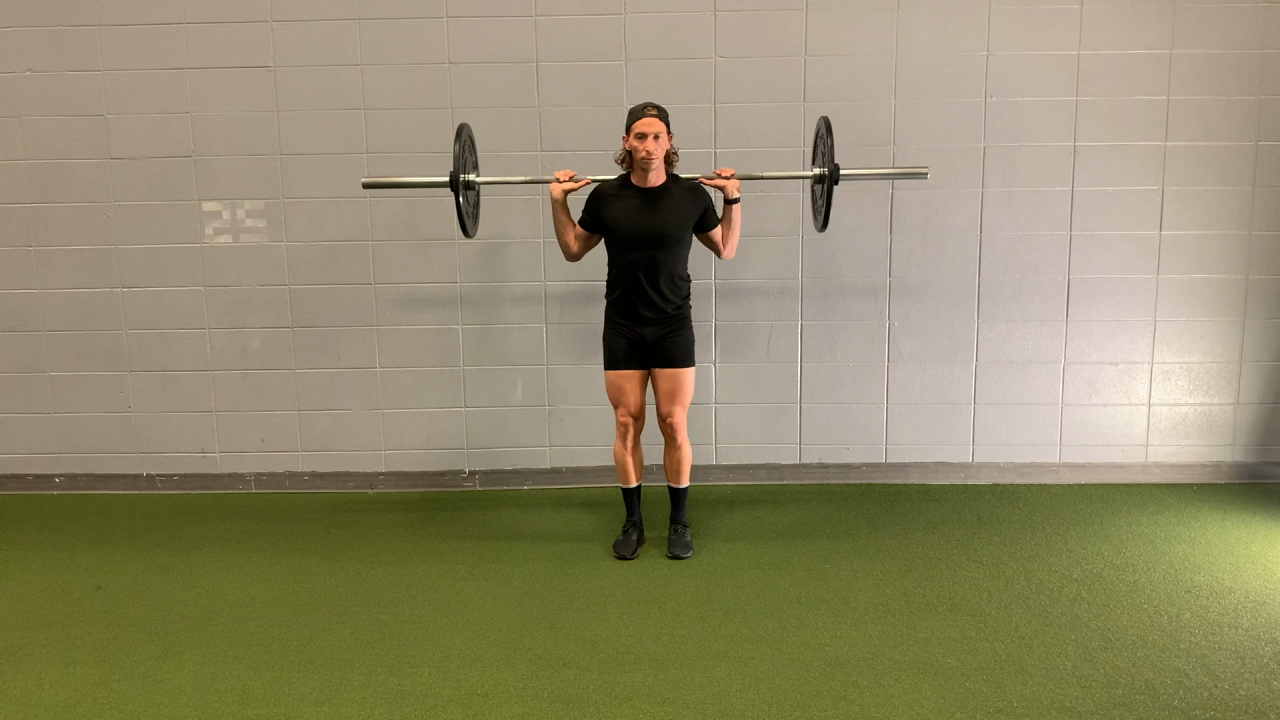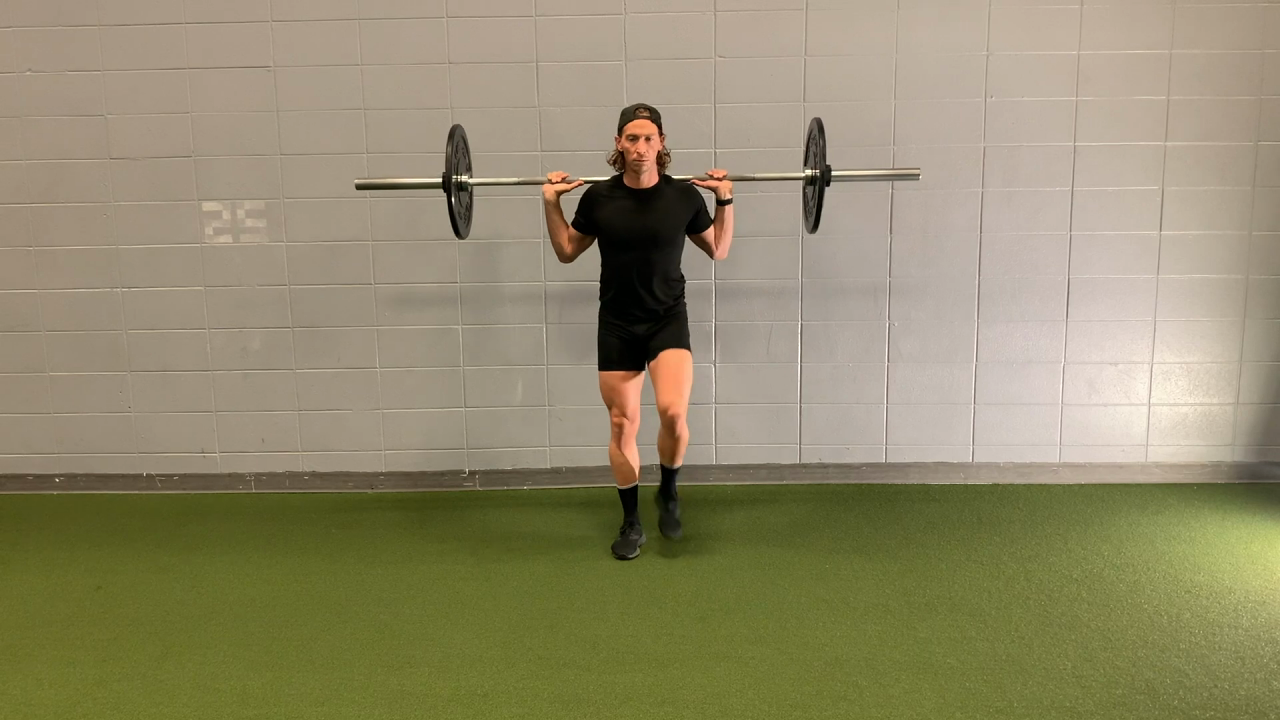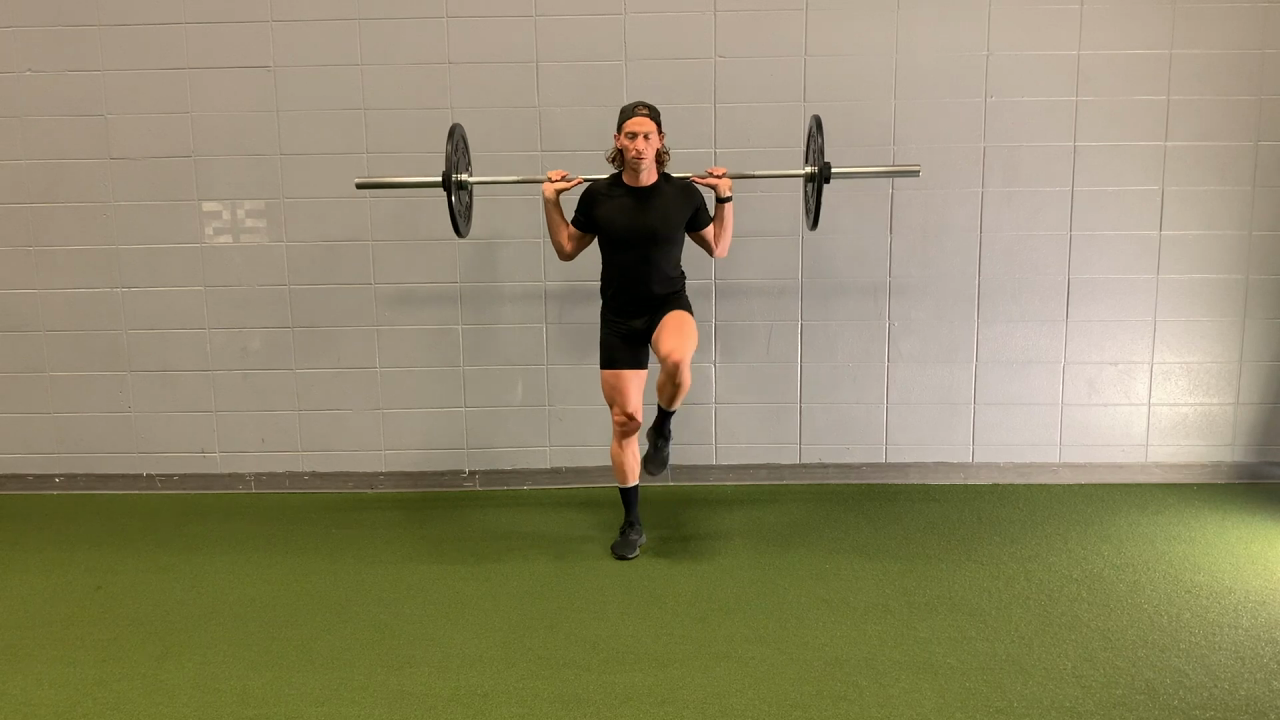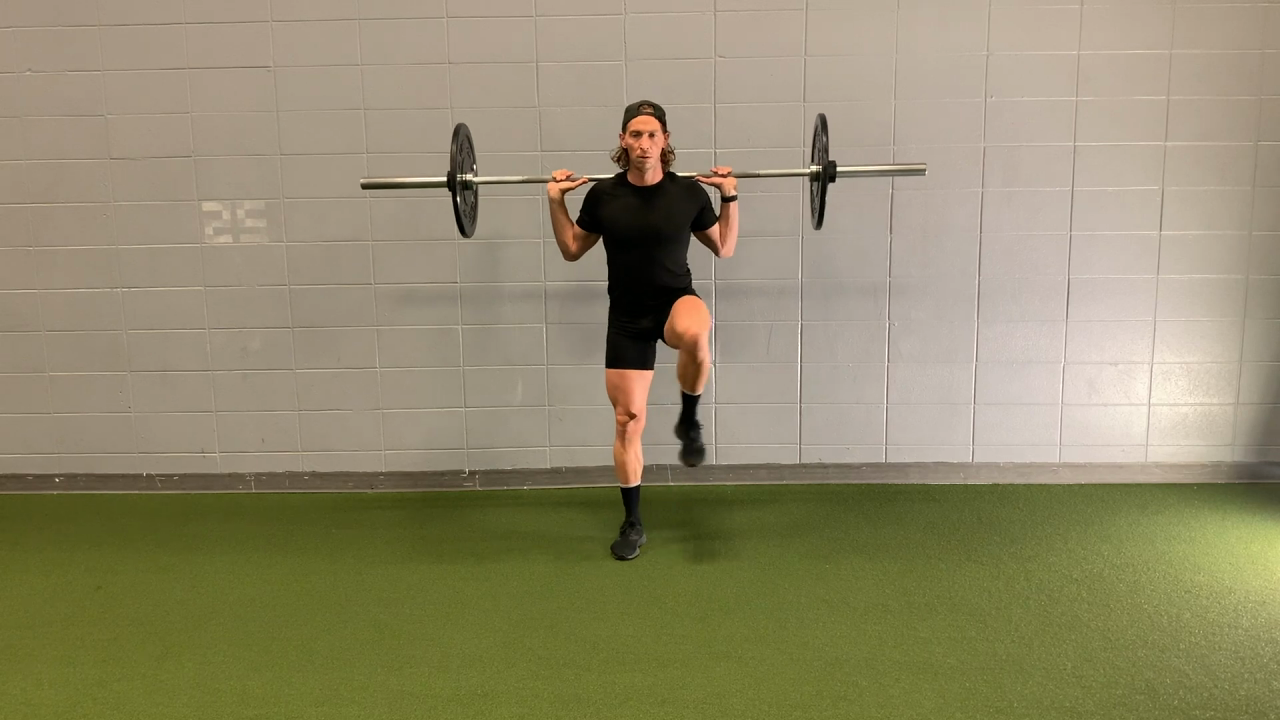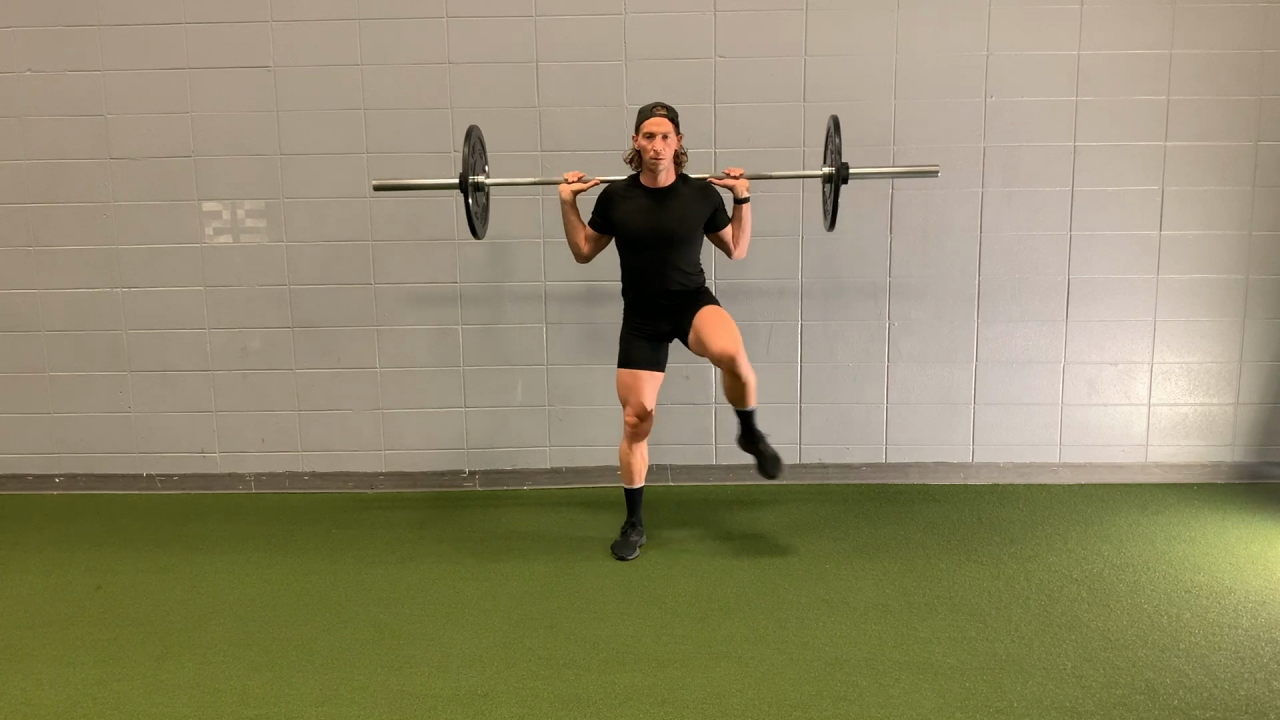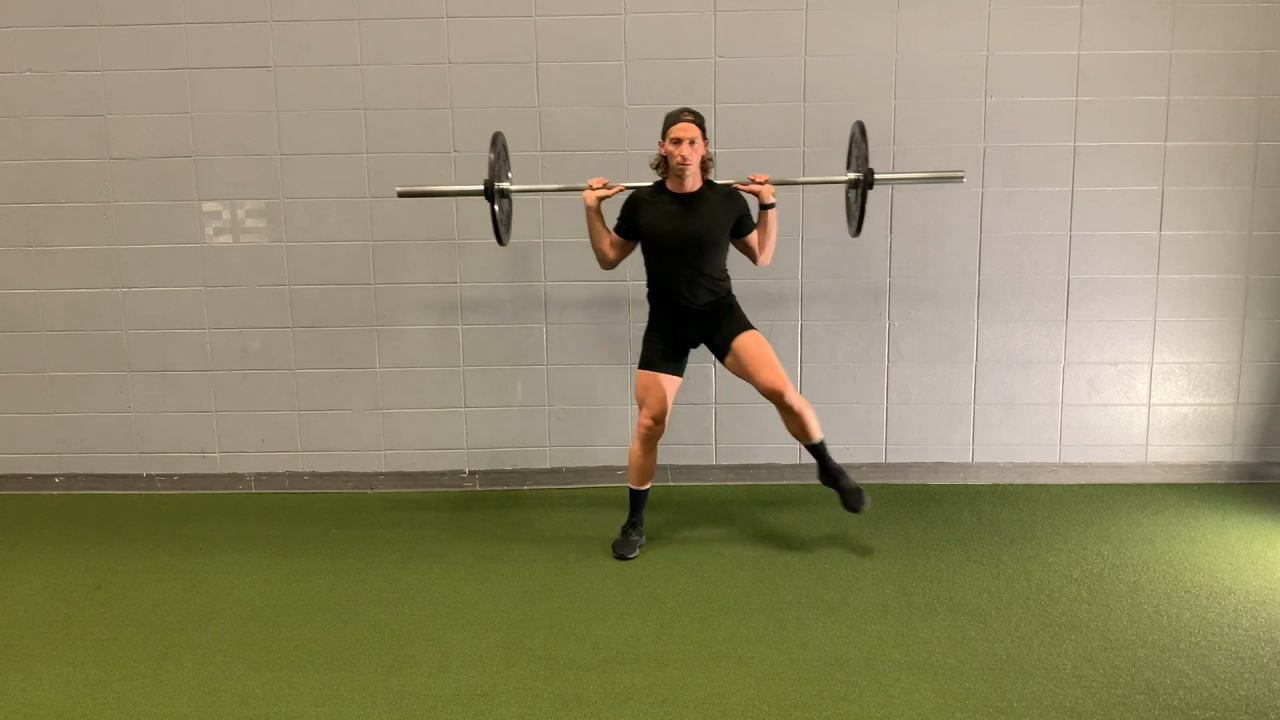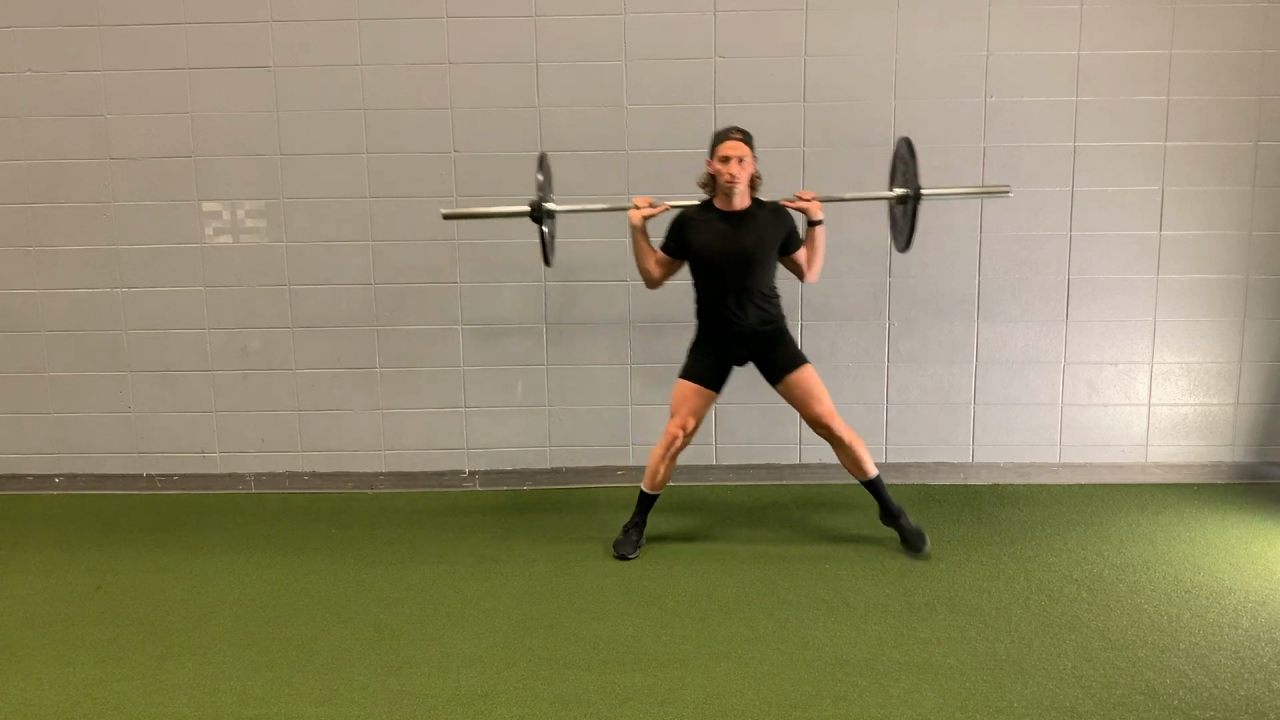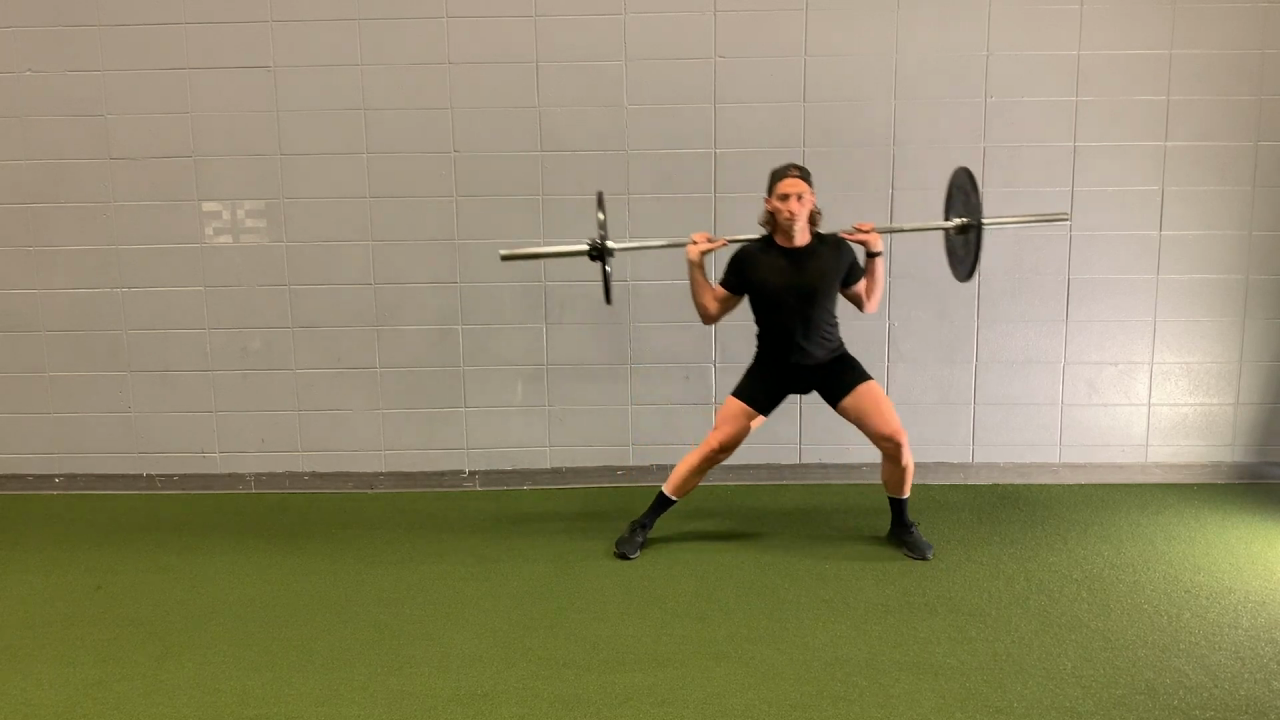
dt=0.2s
person 1, frame 1
left shoulder: (691, 195)
right shoulder: (605, 196)
left elbow: (725, 249)
right elbow: (573, 250)
left wrist: (732, 199)
right wrist: (558, 201)
left hip: (672, 322)
right hip: (622, 324)
left knee: (674, 424)
right knee: (627, 423)
left ankle: (679, 521)
right ankle: (633, 522)
person 1, frame 2
left shoulder: (684, 196)
right shoulder: (598, 197)
left elbow: (718, 250)
right elbow: (566, 252)
left wrist: (725, 201)
right wrist: (550, 204)
left hip: (667, 317)
right hip: (617, 322)
left knee: (674, 412)
right knee: (623, 423)
left ankle: (668, 488)
right ankle: (631, 523)
person 1, frame 3
left shoulder: (683, 194)
right shoulder: (597, 196)
left elbow: (718, 248)
right elbow: (567, 249)
left wrist: (724, 199)
right wrist: (550, 202)
left hip: (668, 307)
right hip: (618, 318)
left knee: (677, 357)
right knee: (623, 421)
left ankle: (661, 430)
right ankle: (632, 523)
person 1, frame 4
left shoulder: (688, 192)
right shoulder: (602, 195)
left elbow: (724, 248)
right elbow: (572, 249)
left wrist: (729, 197)
right wrist: (556, 201)
left hip: (676, 300)
right hip: (627, 316)
left knee: (697, 336)
right knee: (627, 421)
left ankle: (689, 422)
right ankle: (632, 524)
person 1, frame 5
left shoulder: (700, 194)
right shoulder: (615, 197)
left elbow: (736, 250)
right elbow: (584, 251)
left wrist: (741, 199)
right wrist: (566, 202)
left hip: (692, 301)
right hip: (641, 317)
left knee: (731, 353)
right knee: (636, 419)
left ankle: (751, 434)
right ankle: (633, 523)
person 1, frame 6
left shoulder: (727, 200)
right shoulder: (641, 203)
left elbow: (761, 256)
right elbow: (608, 259)
left wrist: (768, 205)
right wrist: (592, 210)
left hip: (720, 313)
right hip: (666, 323)
left knee: (779, 390)
right knee: (650, 423)
left ankle: (831, 470)
right ankle: (634, 524)
person 1, frame 7
left shoulder: (778, 217)
right shoulder: (692, 222)
left elbow: (808, 272)
right elbow: (654, 278)
left wrist: (814, 222)
right wrist: (638, 230)
left hip: (769, 336)
right hip: (716, 340)
left knee: (827, 423)
right knee: (676, 433)
left ankle: (891, 512)
right ankle: (636, 525)
person 1, frame 8
left shoulder: (837, 250)
right shoulder: (752, 257)
left elbow: (868, 303)
right elbow: (710, 313)
left wrist: (874, 254)
right wrist: (695, 265)
left hip: (831, 362)
right hip: (773, 366)
left knee: (894, 438)
right knee: (716, 445)
left ankle: (901, 526)
right ankle: (643, 524)
